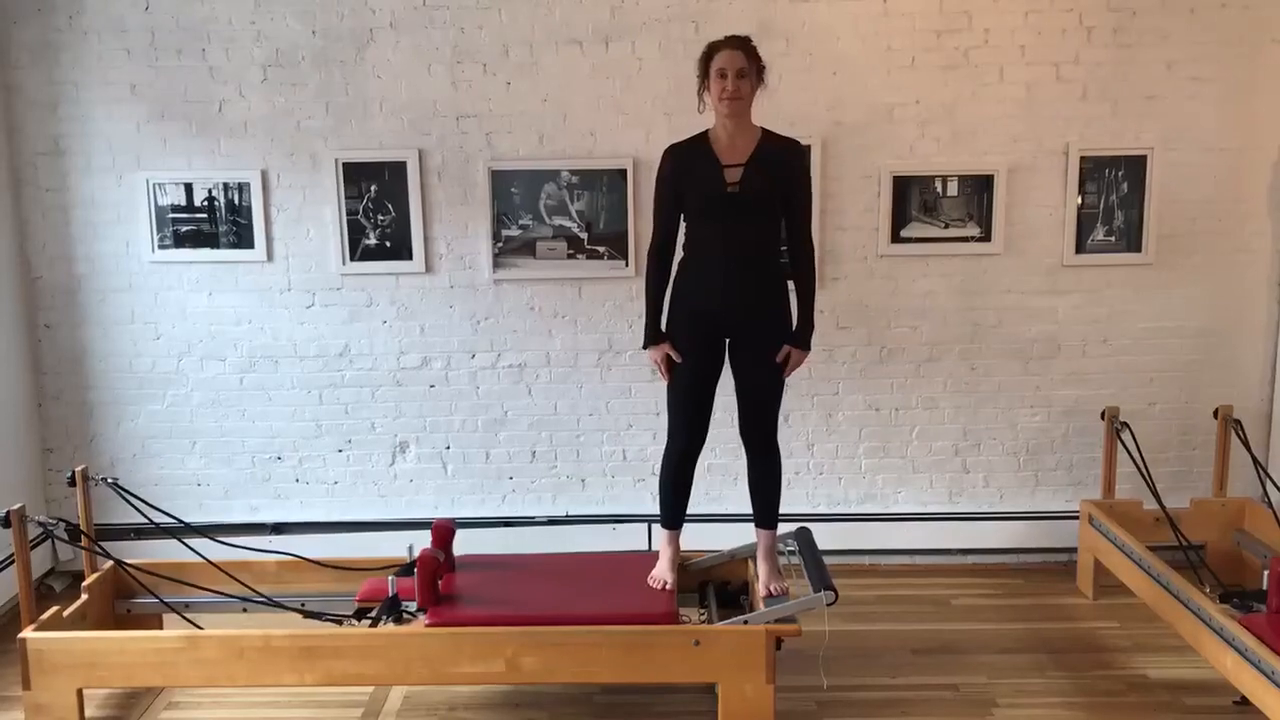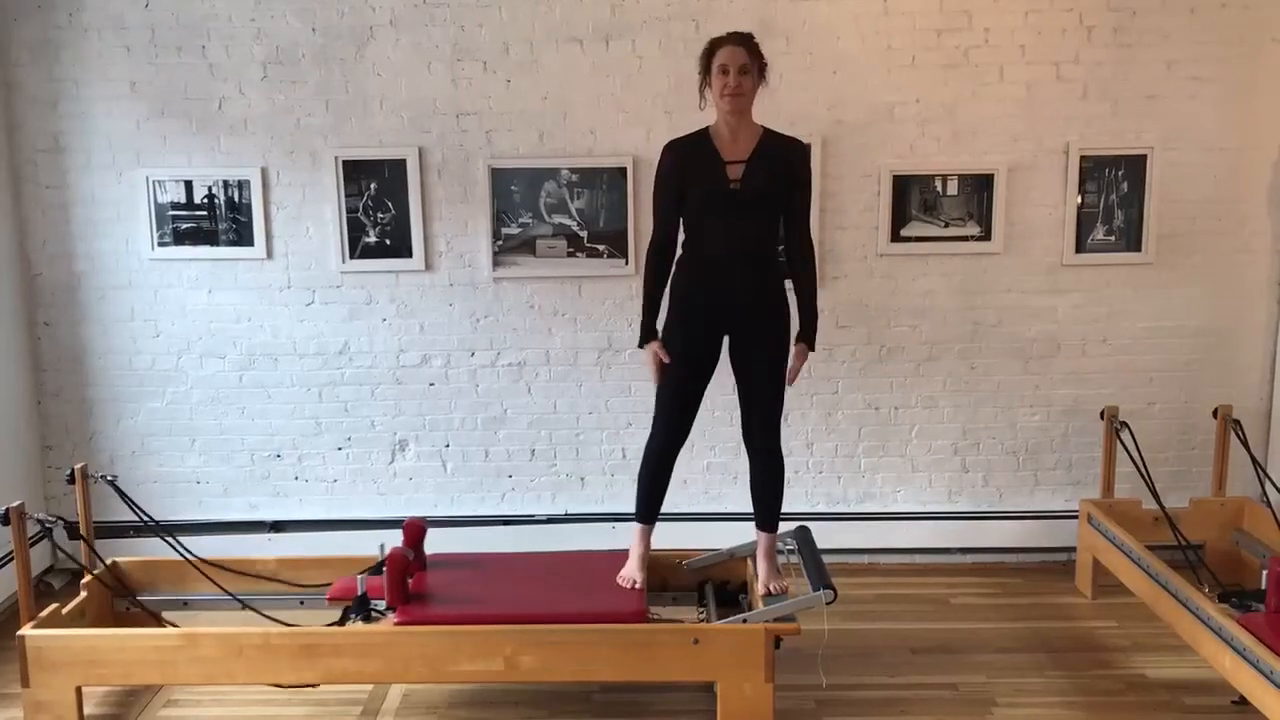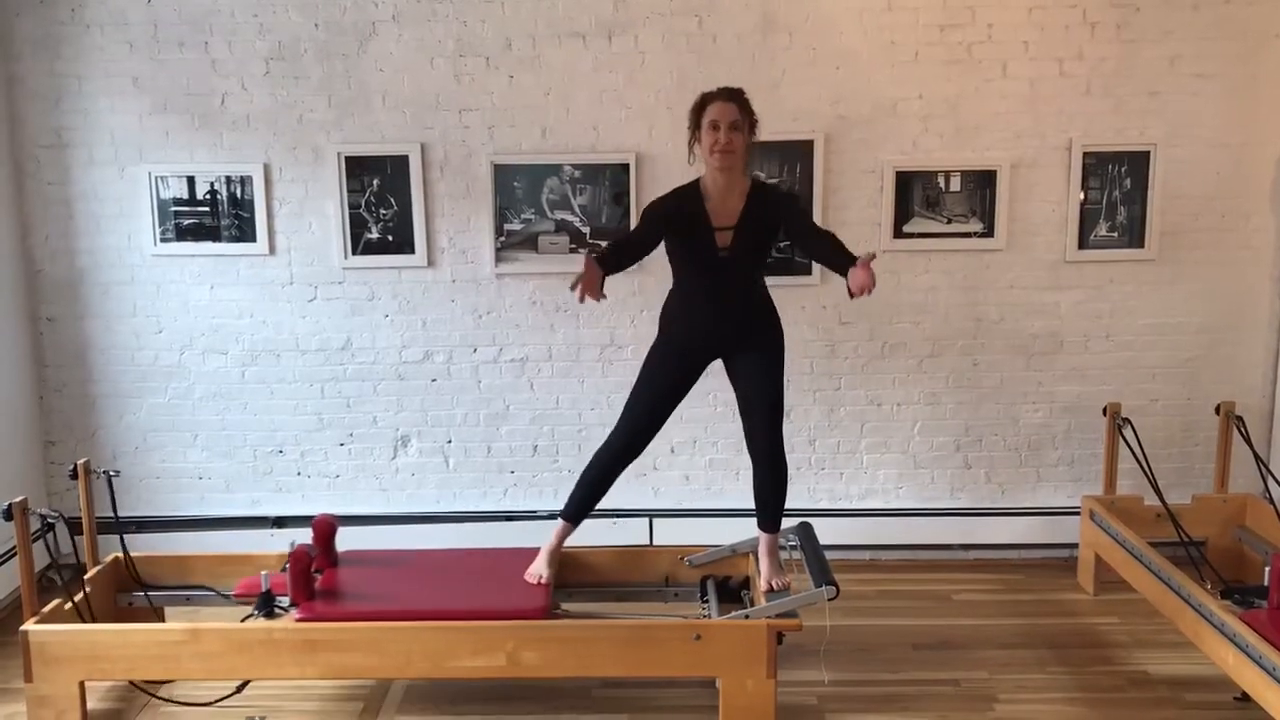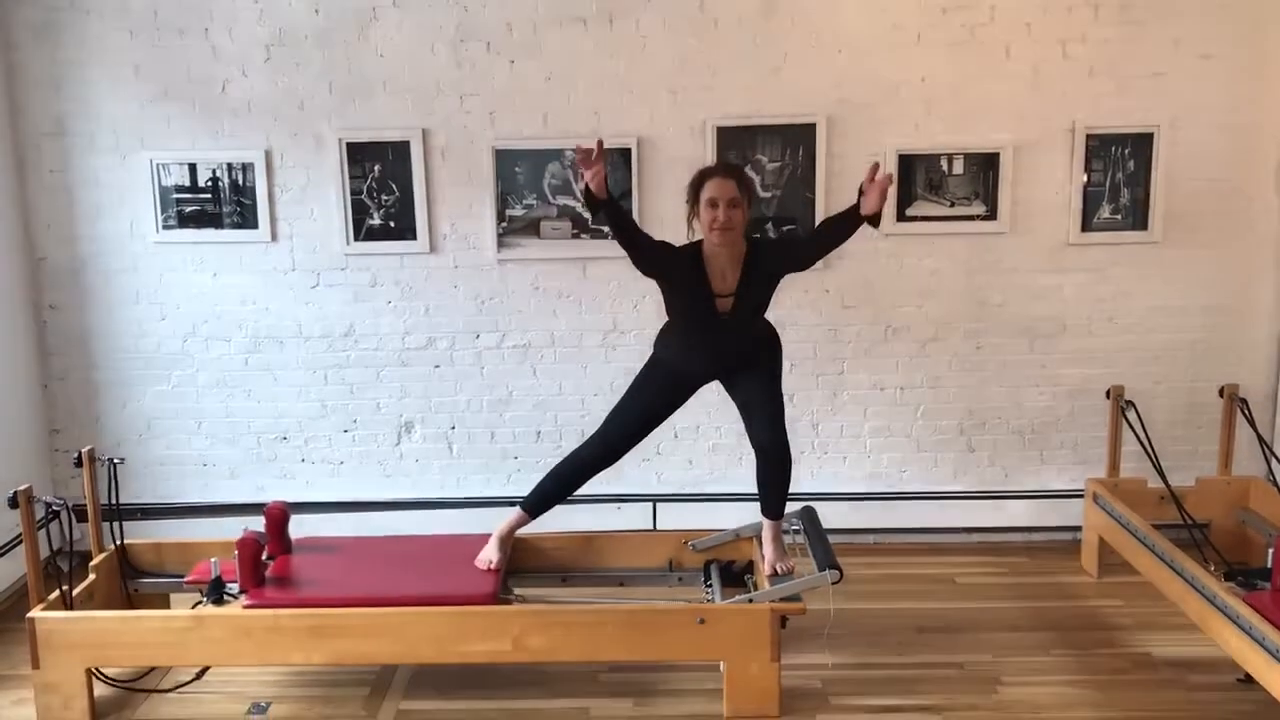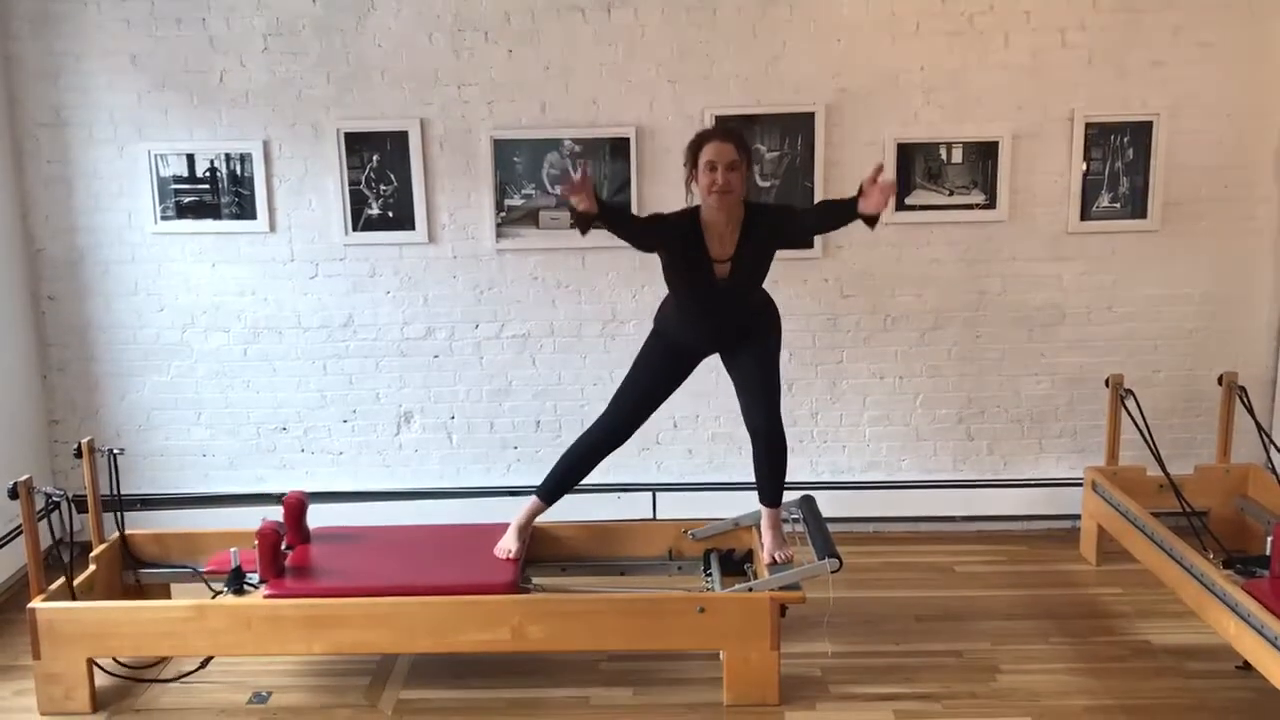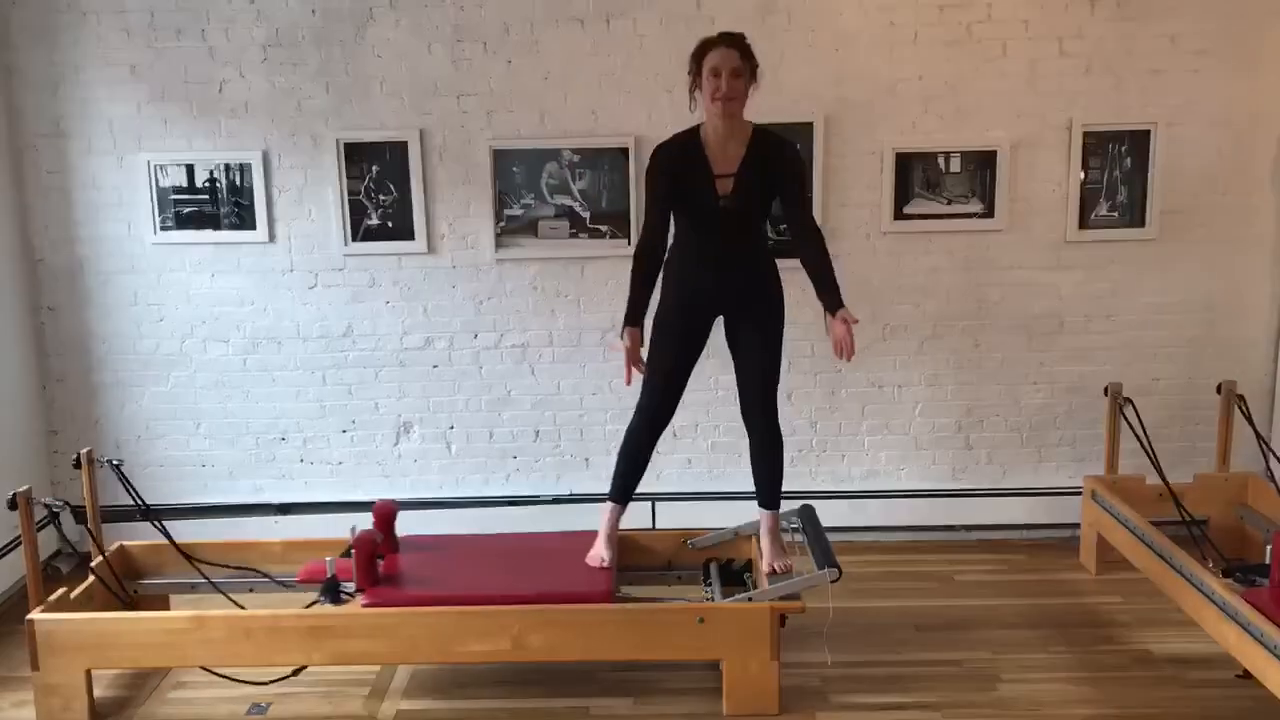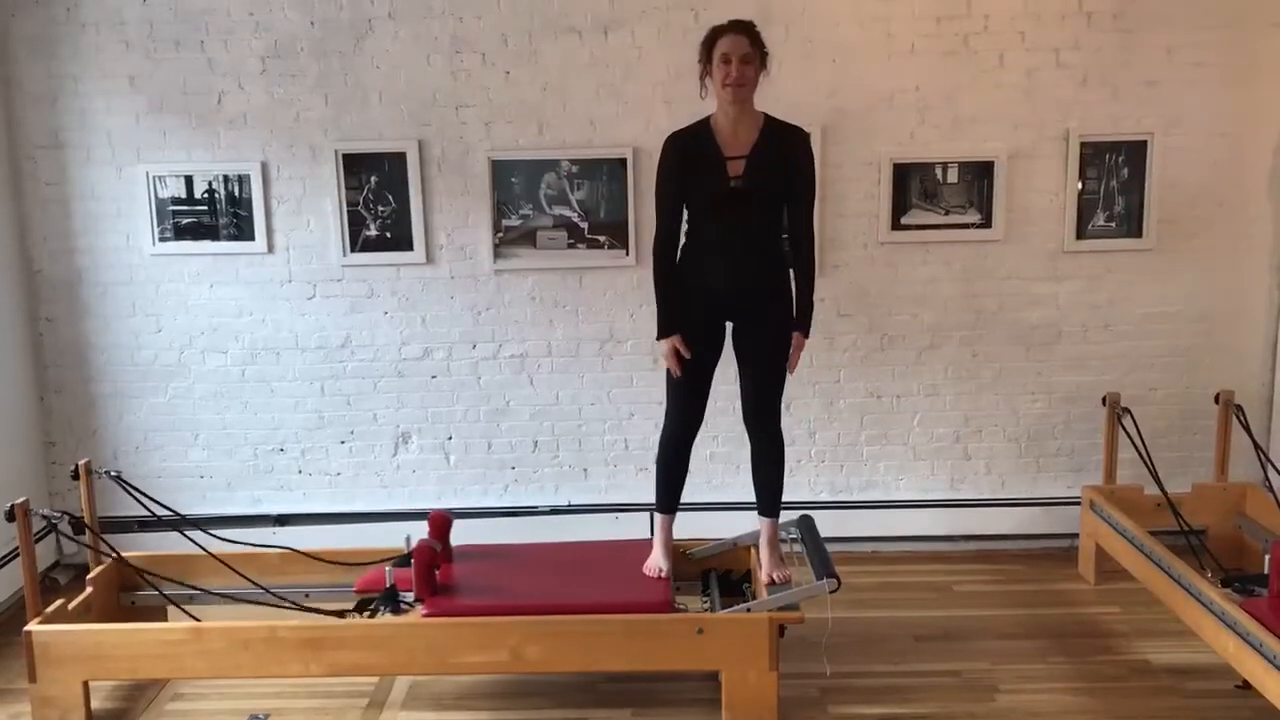
dt=0.7s
person 1, frame 1
left shoulder: (787, 156)
right shoulder: (680, 158)
left elbow: (801, 246)
right elbow: (661, 246)
left wrist: (804, 329)
right wrist: (653, 330)
left hip: (763, 310)
right hip: (695, 308)
left knee: (760, 435)
right knee: (685, 435)
left ankle: (766, 555)
right ankle: (669, 550)
person 1, frame 2
left shoulder: (788, 154)
right shoulder: (681, 153)
left elbow: (799, 244)
right elbow: (662, 243)
left wrist: (806, 329)
right wrist: (649, 330)
left hip: (763, 309)
right hip: (695, 307)
left knee: (763, 435)
right knee: (668, 430)
left ankle: (766, 555)
right ankle: (640, 546)
person 1, frame 3
left shoulder: (774, 203)
right shoulder: (673, 207)
left elbow: (814, 238)
right elbow: (635, 243)
left wrist: (851, 267)
right wrist: (599, 267)
left hip: (753, 336)
right hip: (684, 335)
left knee: (767, 444)
right knee: (626, 440)
left ankle: (769, 552)
right ankle: (554, 543)
person 1, frame 4
left shoulder: (768, 257)
right shoulder: (674, 263)
left elbow: (818, 240)
right elbow: (631, 238)
left wrist: (863, 210)
right wrist: (600, 194)
left hip: (751, 359)
right hip: (680, 362)
left knee: (771, 442)
right knee: (605, 445)
left ankle: (771, 537)
right ankle: (507, 530)
person 1, frame 5
left shoulder: (769, 223)
right shoulder: (673, 229)
left elbow: (816, 218)
right elbow: (630, 228)
left wrist: (861, 207)
right wrist: (592, 210)
left hip: (751, 333)
right hip: (679, 335)
left knee: (766, 425)
right knee: (614, 425)
left ankle: (771, 526)
right ankle: (526, 517)
person 1, frame 6
left shoulder: (777, 153)
right shoulder: (671, 156)
left elbow: (803, 230)
right elbow: (653, 238)
left wrist: (833, 307)
right wrist: (633, 322)
left hip: (755, 294)
right hip: (686, 292)
left knee: (761, 413)
right knee: (653, 411)
left ankle: (770, 532)
right ankle: (609, 525)
person 1, frame 7
left shoulder: (789, 143)
right shoulder: (682, 146)
left elbow: (801, 236)
right elbow: (665, 240)
left wrist: (801, 320)
right wrist: (666, 325)
left hip: (765, 299)
right hip: (698, 297)
left knee: (763, 420)
right knee: (681, 420)
left ankle: (769, 542)
right ankle: (663, 536)
